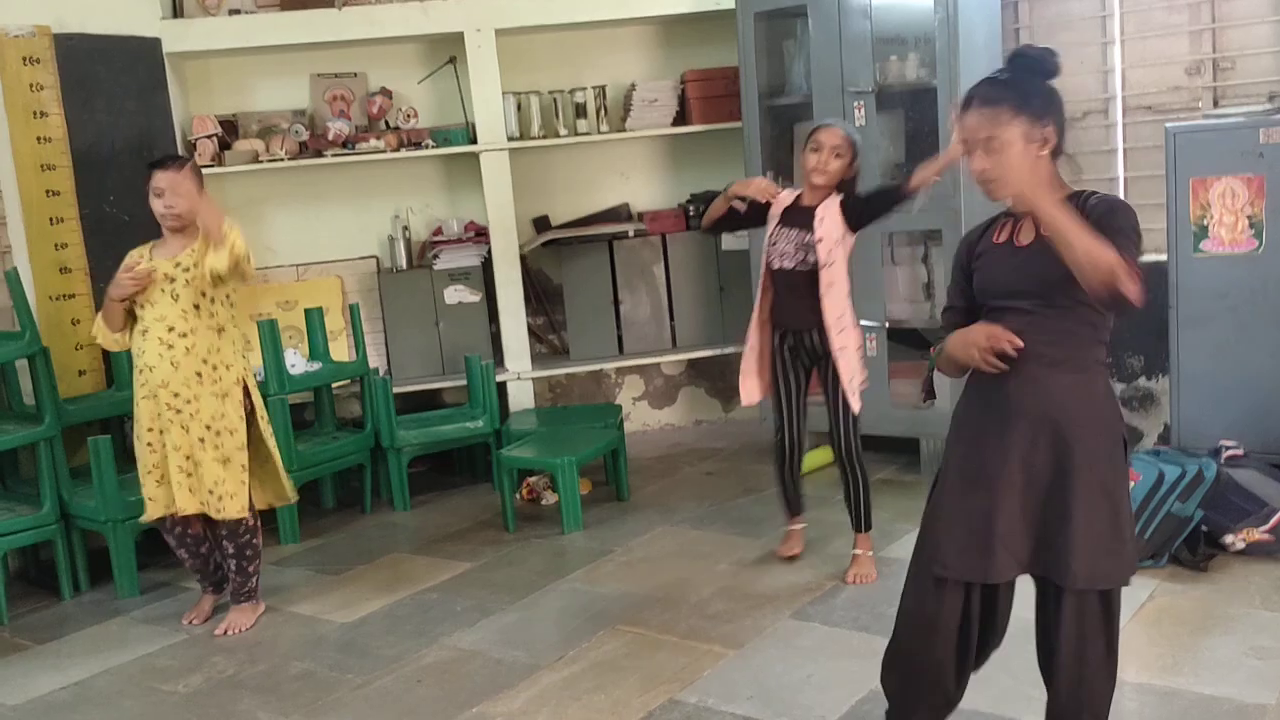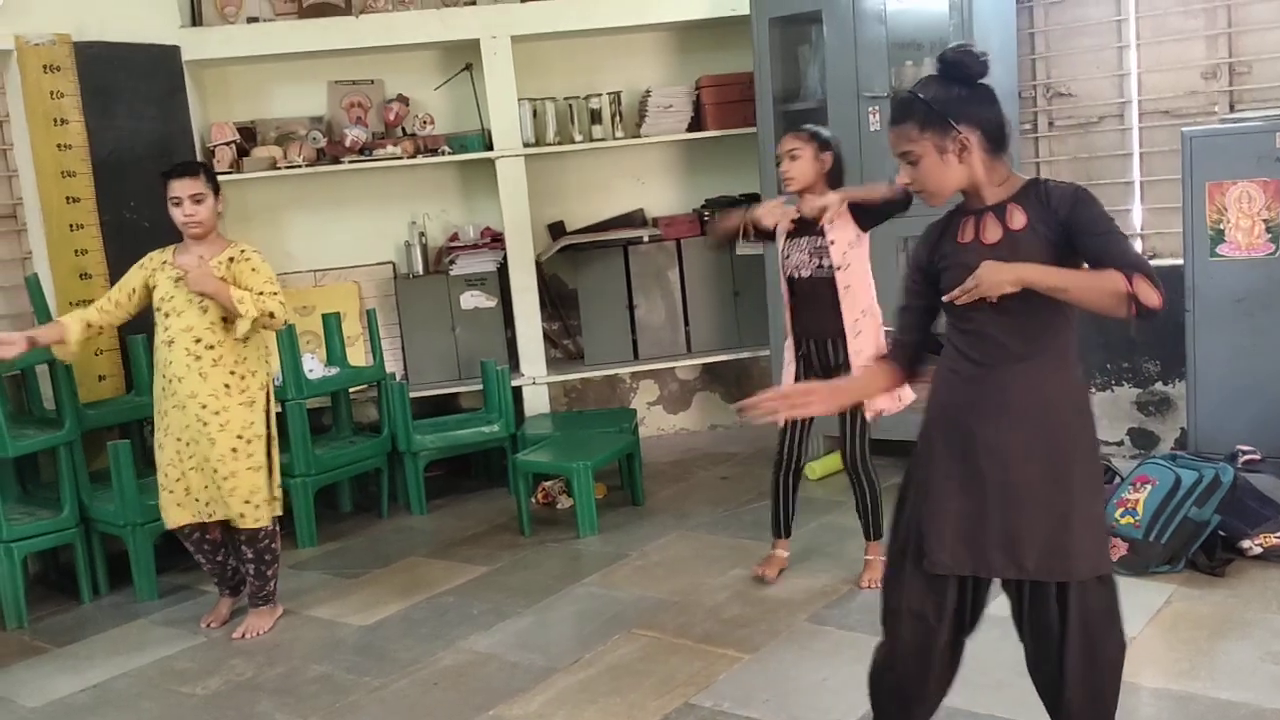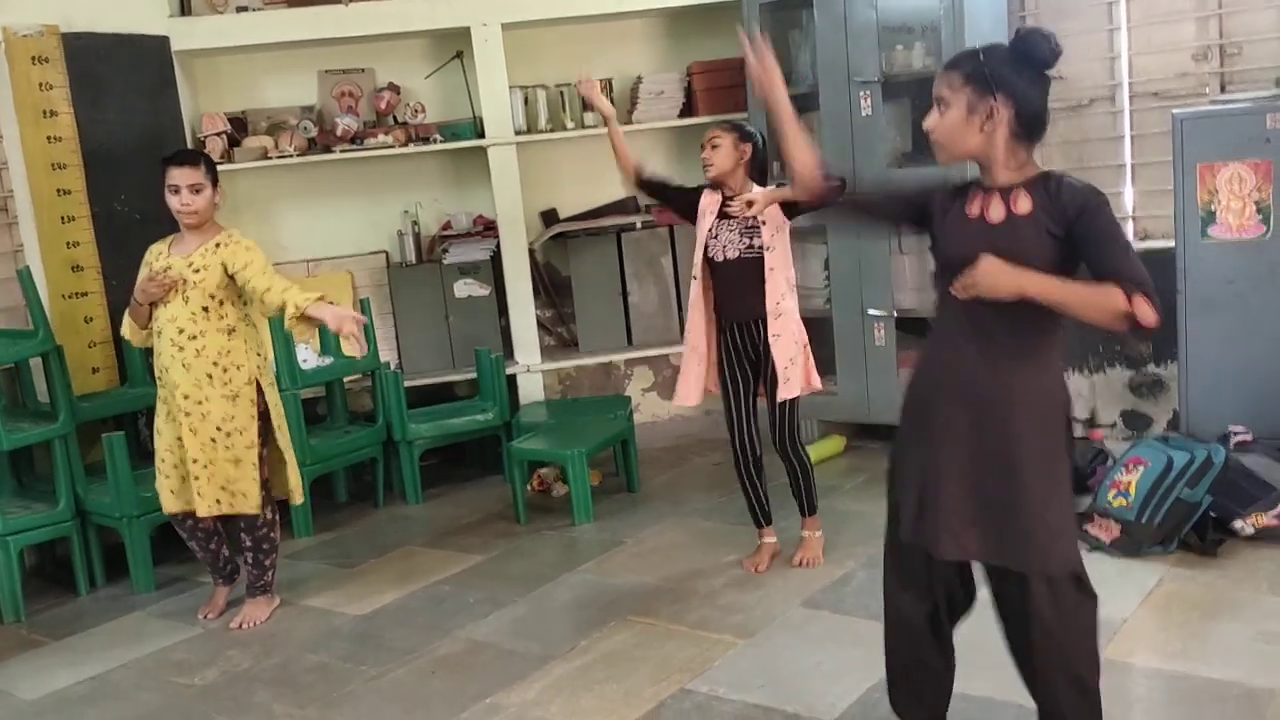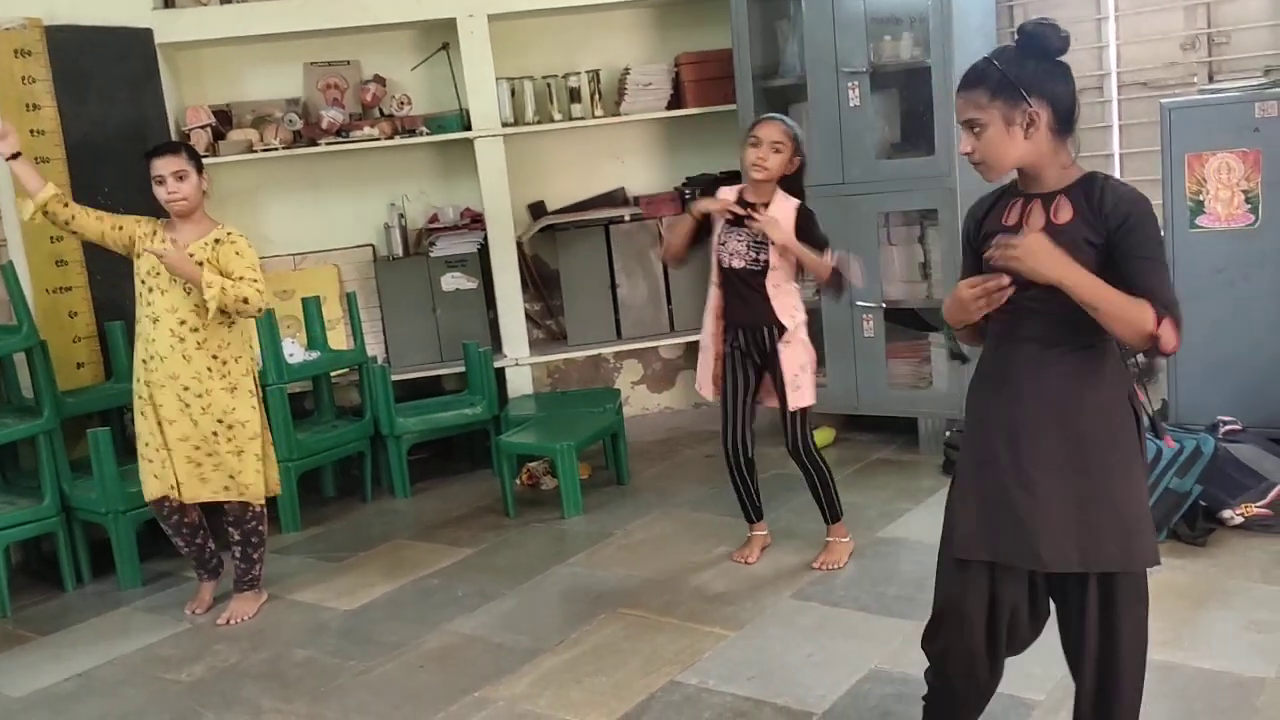
dt=0.7s
person 1, frame 1
left shoulder: (1104, 214)
right shoulder: (977, 243)
left elbow: (1120, 285)
right elbow: (948, 353)
left wrist: (1036, 193)
right wrist: (963, 343)
left hip: (1074, 442)
right hip: (984, 444)
left knee: (1076, 628)
right knee: (933, 619)
person 1, frame 2
left shoulder: (1063, 206)
right shoulder: (935, 235)
left elbow: (1144, 292)
right elbow: (902, 358)
left wrist: (1025, 274)
right wrist: (816, 395)
left hip: (1048, 440)
right hip: (957, 441)
left knee: (1075, 619)
right knee: (921, 619)
person 1, frame 3
left shoulder: (1070, 202)
right shoulder: (943, 202)
left elbow: (1140, 307)
left wrist: (1021, 280)
right wrist: (775, 91)
left hip: (1019, 431)
right hip: (936, 426)
left knee: (1045, 606)
right knee: (917, 600)
person 1, frame 4
left shoulder: (1117, 207)
right shoulder: (987, 215)
left elbow: (1159, 333)
left wrist: (1060, 269)
right wrist: (960, 310)
left hip: (1091, 436)
right hip: (1000, 429)
left knee: (1104, 616)
right knee: (969, 602)
person 2, frame 1
left shoulder: (214, 249)
right shoulder: (138, 260)
left elbow: (233, 256)
right elbow: (114, 334)
left wrist: (199, 219)
right wrist: (115, 294)
left hip: (215, 398)
right hip: (158, 404)
left knee: (228, 496)
right knee: (172, 505)
left ankle: (248, 596)
right ankle: (212, 586)
person 2, frame 2
left shoulder: (243, 259)
right shoulder: (155, 264)
left elbow: (275, 313)
right elbow: (103, 312)
left wrist: (216, 288)
left hip: (235, 405)
right hip: (179, 408)
left knee: (246, 501)
right knee: (189, 511)
left ankle: (264, 600)
right ankle: (229, 588)
person 2, frame 3
left shoulder: (233, 248)
right shoulder: (155, 256)
left elbow: (271, 286)
right elbow: (138, 334)
left wrist: (326, 311)
right wrist: (140, 300)
left hip: (230, 394)
right hip: (175, 400)
left knee: (246, 490)
right knee: (182, 499)
left ankle: (262, 590)
right ankle: (223, 578)
person 2, frame 4
left shoulder: (228, 242)
right shoulder: (141, 233)
left elbow: (253, 298)
right elbow: (67, 213)
left wrist: (191, 270)
left hip: (220, 388)
right hip: (160, 390)
left knee: (238, 485)
right knee: (167, 493)
left ankle: (249, 585)
right ankle: (208, 572)
person 3, frame 1
left shoulder: (846, 210)
right shoulder: (777, 203)
left elbow: (899, 189)
right elbow: (709, 225)
left wrist: (953, 151)
right wrist: (735, 191)
left hip: (833, 339)
right hip: (784, 339)
left knee: (846, 445)
right knee: (787, 441)
left ankle: (864, 546)
right ankle: (795, 522)
person 3, frame 2
left shoulder: (849, 211)
right shoulder: (783, 220)
left elbow: (901, 194)
left wrist: (842, 198)
right wrist: (756, 214)
left hip: (849, 346)
right hip: (803, 350)
left knee: (855, 455)
right knee: (787, 453)
left ankle: (875, 551)
right ankle: (780, 547)
person 3, frame 3
left shoulder: (776, 202)
right shoulder: (702, 203)
left elbow: (828, 184)
right elbow: (638, 177)
right wrist: (606, 115)
left hip: (775, 333)
right hip: (728, 337)
left knee: (785, 438)
right knee: (742, 444)
left ankle: (811, 529)
right ankle: (766, 536)
person 3, frame 4
left shoulder: (794, 213)
right shoulder: (722, 203)
left elbow: (832, 277)
right elbow: (670, 255)
left wrist: (786, 241)
right wrist: (696, 211)
left hip: (783, 336)
right hip: (735, 339)
left knee: (798, 443)
right knee: (734, 443)
left ankle: (839, 532)
right ankle: (757, 529)
